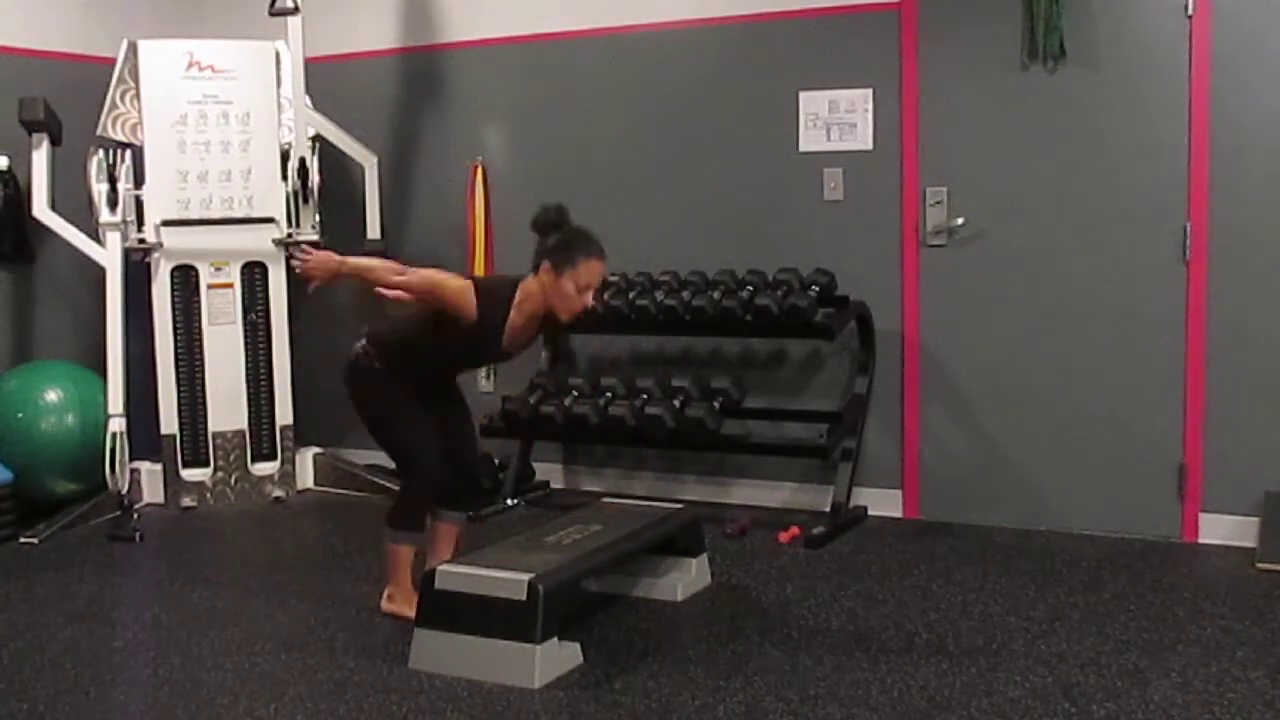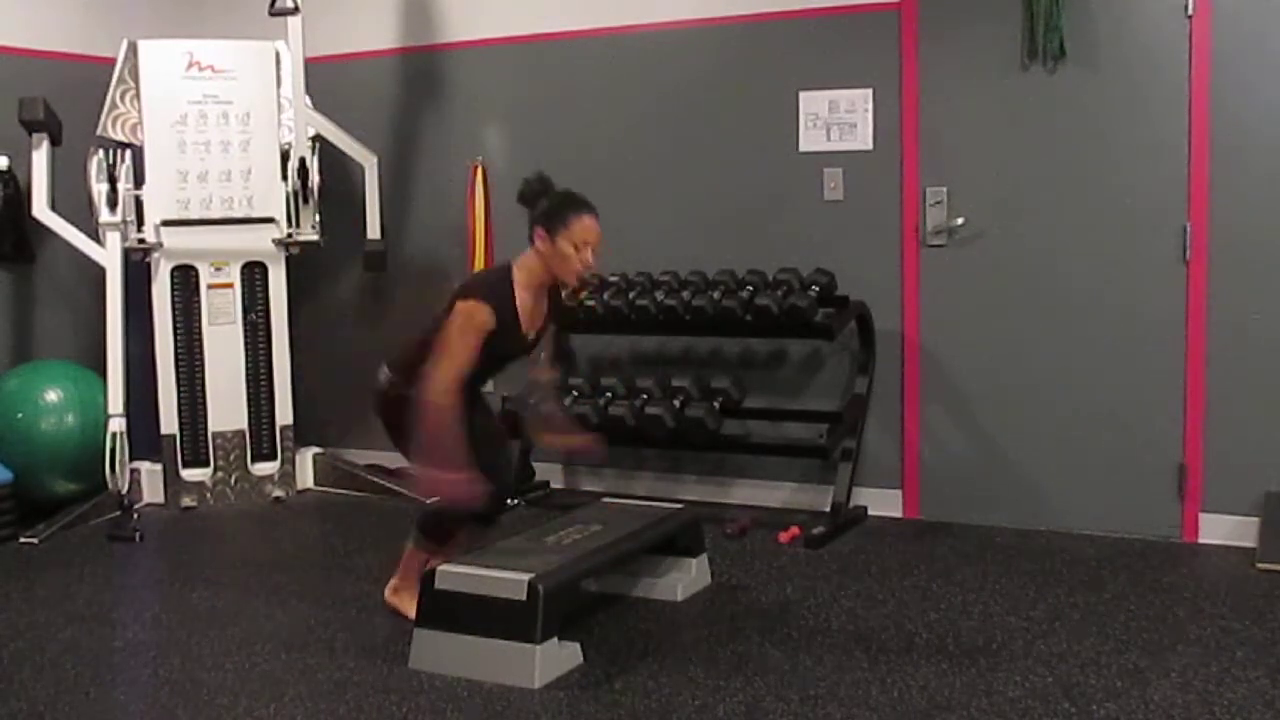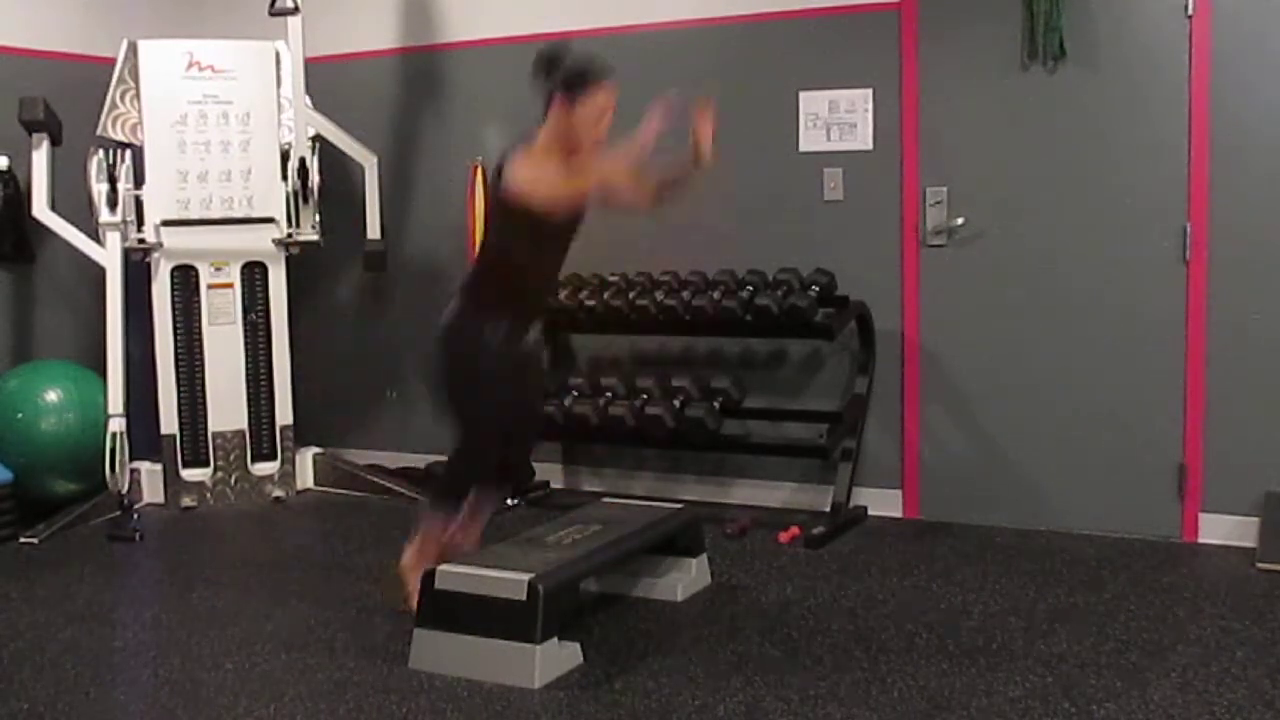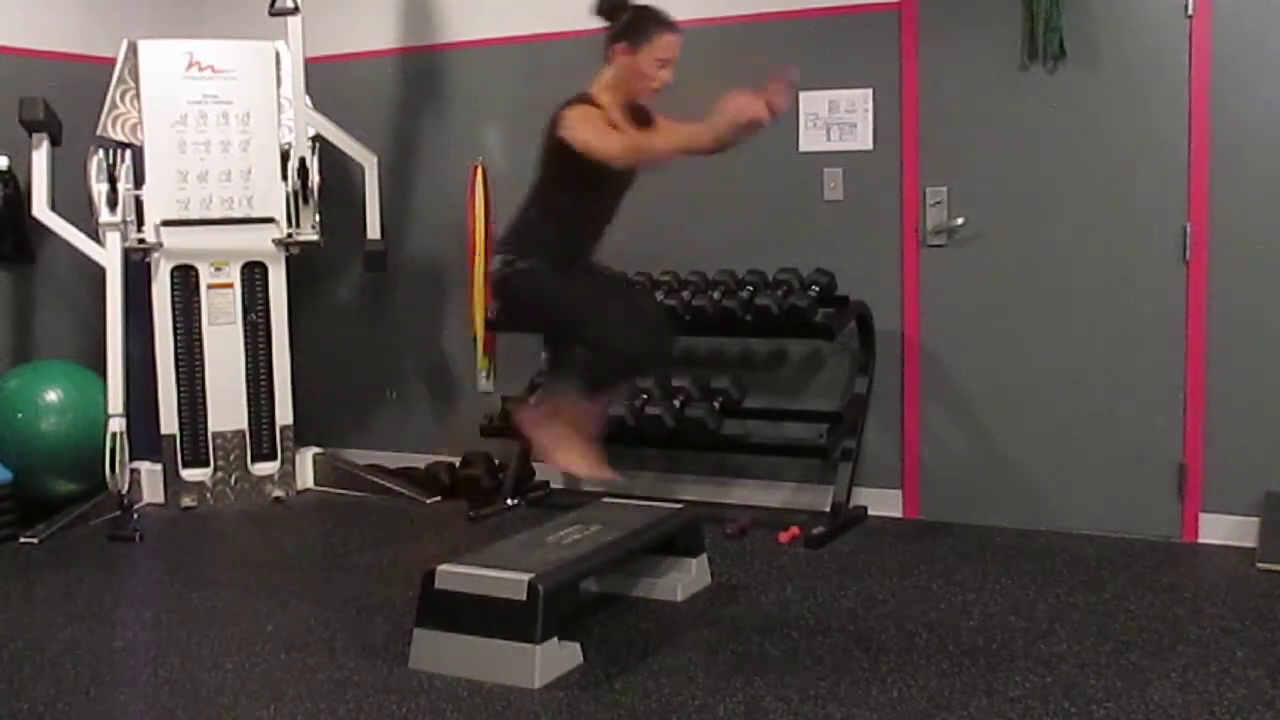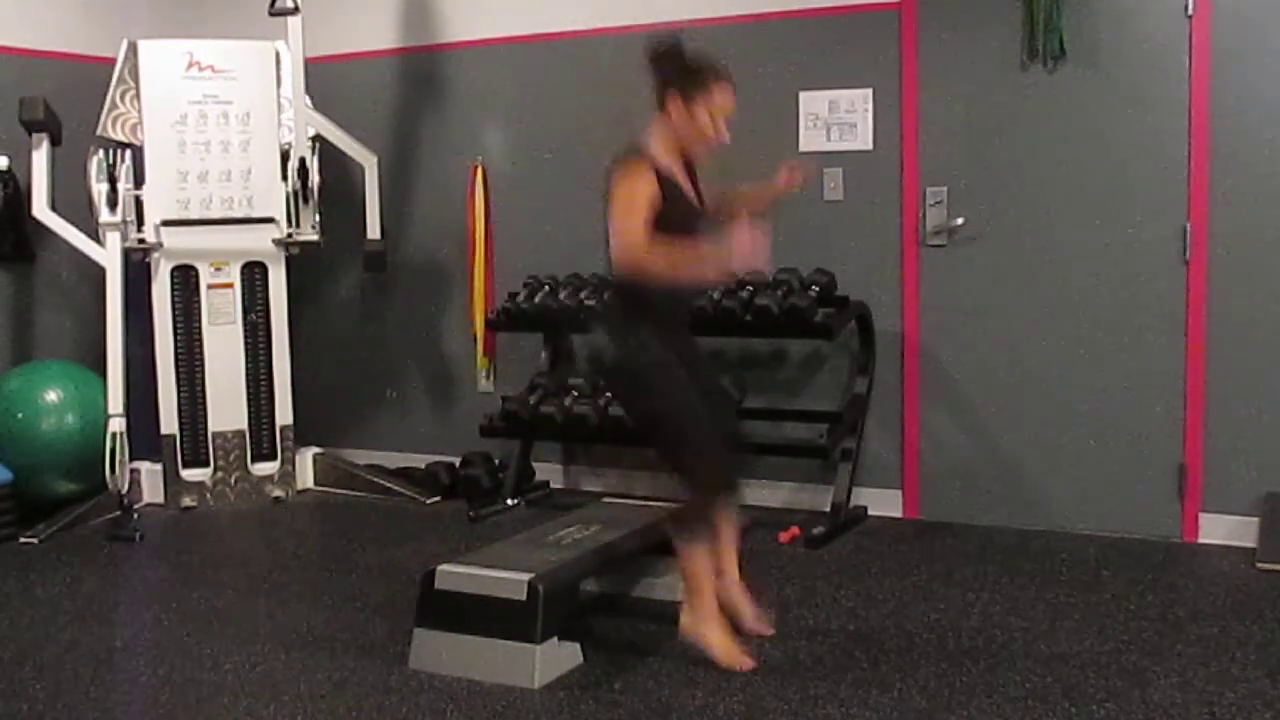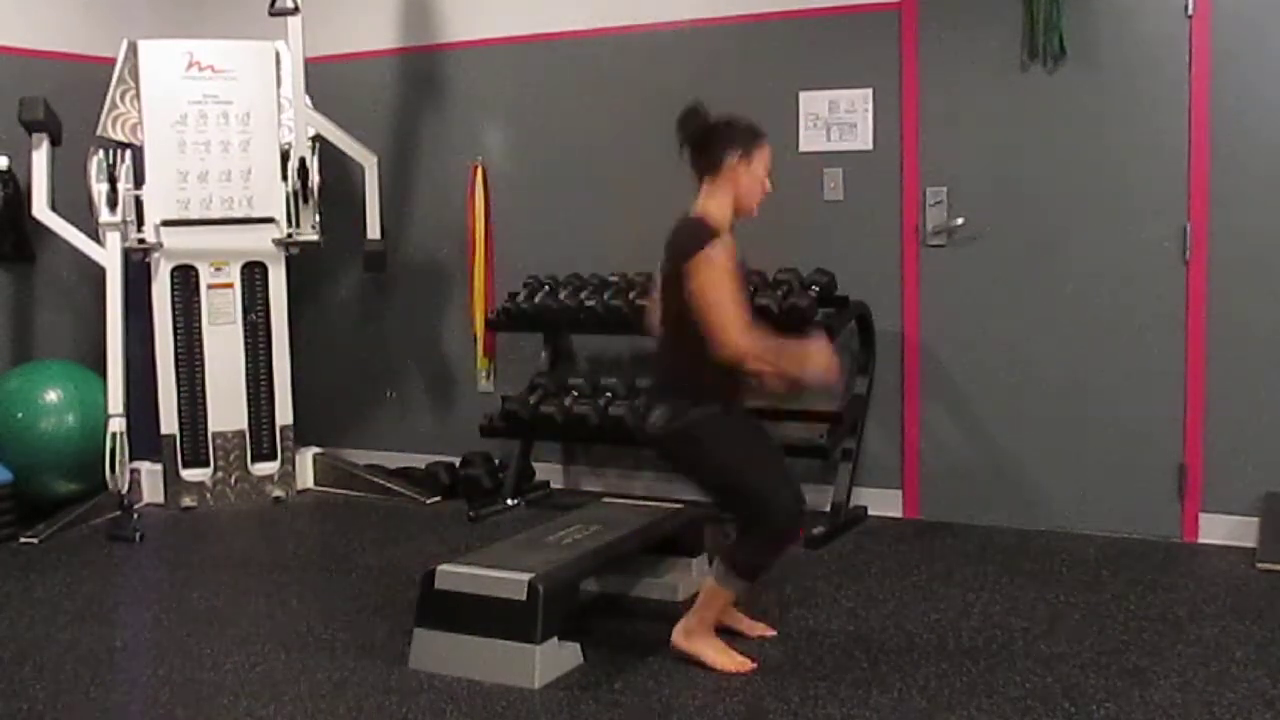
dt=0.2s
person 1, frame 1
left shoulder: (544, 316)
right shoulder: (482, 300)
right elbow: (400, 275)
right wrist: (334, 265)
left hip: (431, 377)
right hip: (380, 369)
left knee: (464, 466)
right knee: (425, 470)
right ankle: (398, 593)
person 1, frame 2
left shoulder: (551, 296)
right shoulder: (484, 299)
left elbow: (543, 369)
right elbow: (439, 385)
left wrist: (546, 425)
right wrist: (436, 460)
left hip: (460, 400)
right hip: (409, 394)
left knee: (498, 486)
right knee: (464, 496)
right ankle: (403, 587)
person 1, frame 3
left shoulder: (578, 173)
right shoulder: (523, 168)
left elbow: (642, 199)
right elbow: (561, 200)
left wrist: (690, 163)
right wrist: (638, 148)
left hip: (514, 336)
right hip: (476, 332)
left knee: (510, 455)
right knee: (477, 455)
left ankle: (461, 534)
right ankle: (422, 552)
person 1, frame 4
left shoulder: (634, 114)
right shoulder: (581, 114)
left elbow: (704, 139)
right elbow: (625, 154)
left wrist: (756, 115)
right wrist: (724, 116)
left hip: (569, 263)
right hip: (529, 268)
left knee: (651, 334)
right knee: (628, 341)
left ankle: (572, 420)
right ankle: (553, 418)
person 1, frame 5
left shoulder: (684, 171)
right shoulder: (638, 172)
left elbow: (719, 210)
right elbow: (626, 254)
left wrist: (769, 193)
right wrist: (723, 257)
left hip: (674, 344)
right hip: (639, 349)
left knee: (720, 456)
right knee: (709, 463)
left ankle: (726, 589)
right ankle: (701, 613)
person 1, frame 6
left shoulder: (688, 234)
right shoulder: (710, 241)
right elbow: (732, 345)
left wrist: (777, 356)
right wrist: (802, 359)
left hip: (693, 408)
right hip: (693, 417)
left knee: (769, 502)
right knee: (780, 516)
left ankle: (718, 607)
right ankle: (695, 628)
